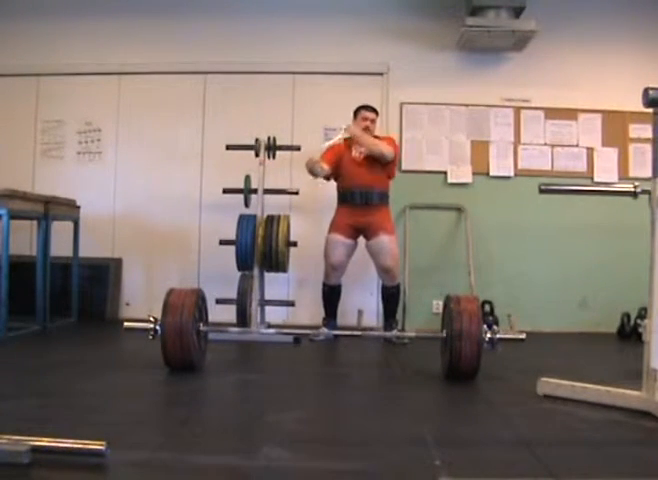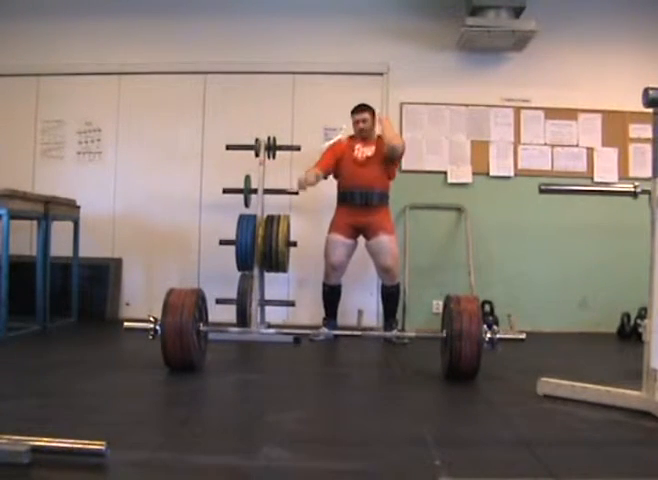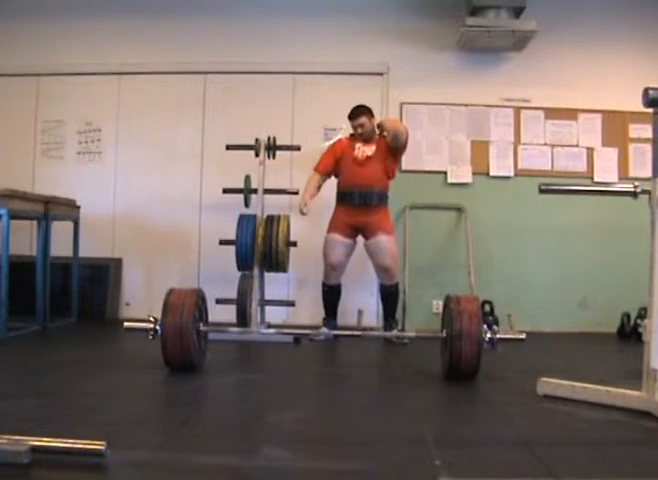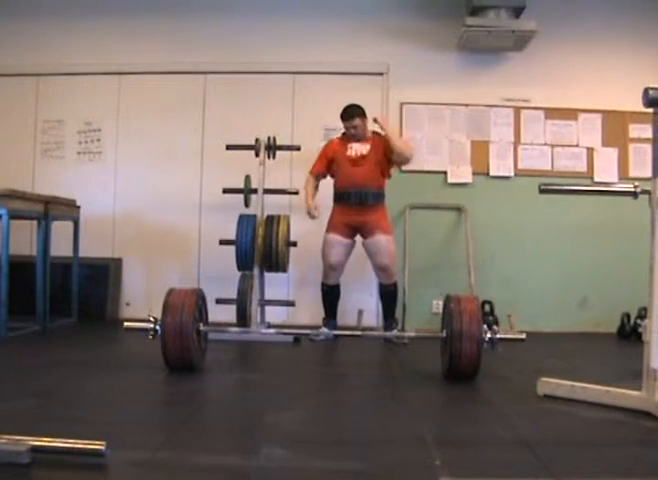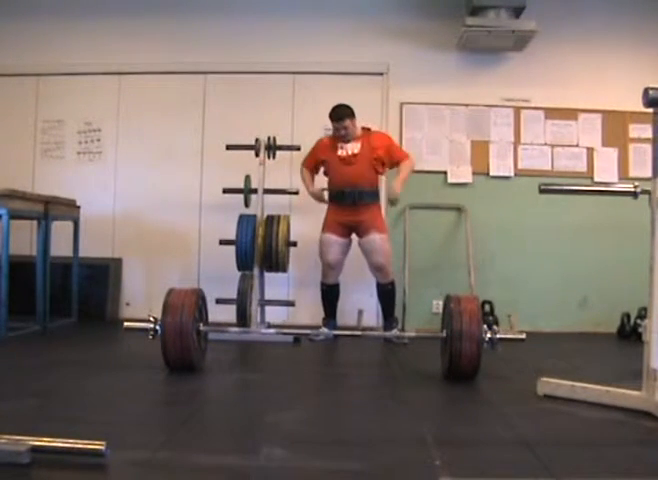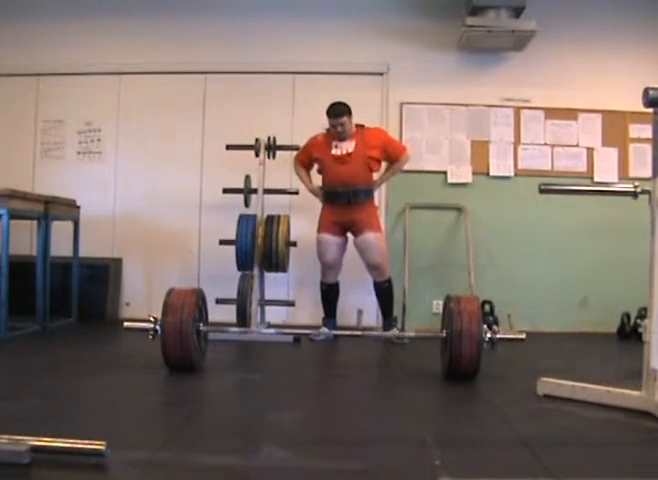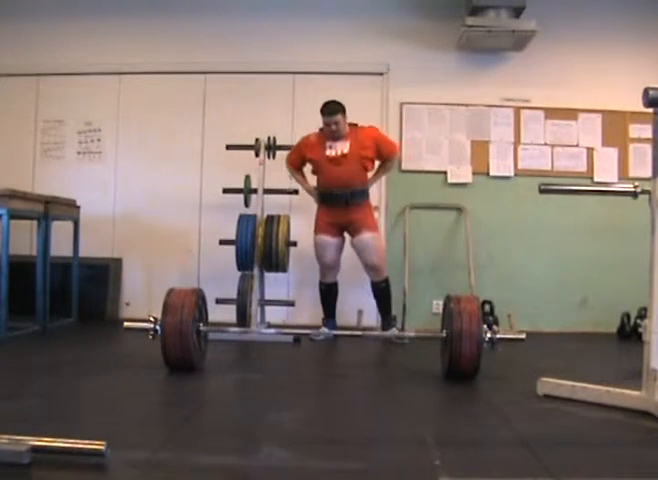
dt=0.2s
person 1, frame 1
left shoulder: (386, 143)
right shoulder: (338, 147)
left elbow: (386, 154)
right elbow: (320, 166)
left wrist: (357, 135)
right wrist: (315, 165)
left hip: (378, 215)
right hip: (345, 214)
left knee: (390, 271)
right knee: (332, 269)
left ankle: (391, 326)
right ankle: (329, 324)
person 1, frame 2
left shoulder: (386, 144)
right shoulder: (340, 146)
left elbow: (398, 148)
right elbow: (319, 170)
left wrist: (385, 124)
right wrist: (307, 178)
left hip: (378, 215)
right hip: (345, 214)
left knee: (390, 270)
right knee: (332, 269)
left ankle: (390, 326)
right ankle: (329, 324)
person 1, frame 3
left shoulder: (389, 146)
right shoulder: (340, 146)
left elbow: (401, 131)
right elbow: (319, 173)
left wrist: (384, 125)
right wrist: (306, 197)
left hip: (377, 214)
right hip: (344, 213)
left knee: (388, 270)
right knee: (331, 269)
left ankle: (390, 326)
right ankle: (329, 324)
person 1, frame 4
left shoulder: (383, 144)
right shoulder: (334, 145)
left elbow: (406, 156)
right elbow: (314, 175)
left wrist: (387, 132)
right wrist: (310, 199)
left hip: (375, 213)
right hip: (342, 213)
left knee: (387, 270)
right knee: (330, 268)
left ankle: (391, 325)
right ankle: (329, 324)
person 1, frame 5
left shoulder: (379, 140)
right shoulder: (324, 144)
left elbow: (406, 161)
right elbow: (306, 167)
left wrist: (397, 184)
right wrist: (311, 188)
left hip: (369, 211)
right hip: (336, 212)
left knee: (383, 269)
right knee: (329, 268)
left ankle: (390, 325)
right ankle: (329, 324)
person 1, frame 6
left shoulder: (374, 137)
right shoulder: (318, 142)
left elbow: (402, 155)
right elbow: (299, 162)
left wrist: (381, 180)
right wrist: (310, 186)
left hip: (363, 210)
right hip: (331, 212)
left knee: (379, 267)
right knee: (328, 268)
left ankle: (390, 324)
right ankle: (329, 324)
person 1, frame 7
left shoulder: (368, 135)
right shoulder: (310, 142)
left elbow: (393, 154)
right elbow: (291, 163)
left wrist: (372, 180)
right wrist: (307, 187)
left hip: (360, 210)
right hip: (327, 213)
left knee: (376, 267)
right knee: (327, 269)
left ankle: (388, 324)
right ankle: (329, 324)
